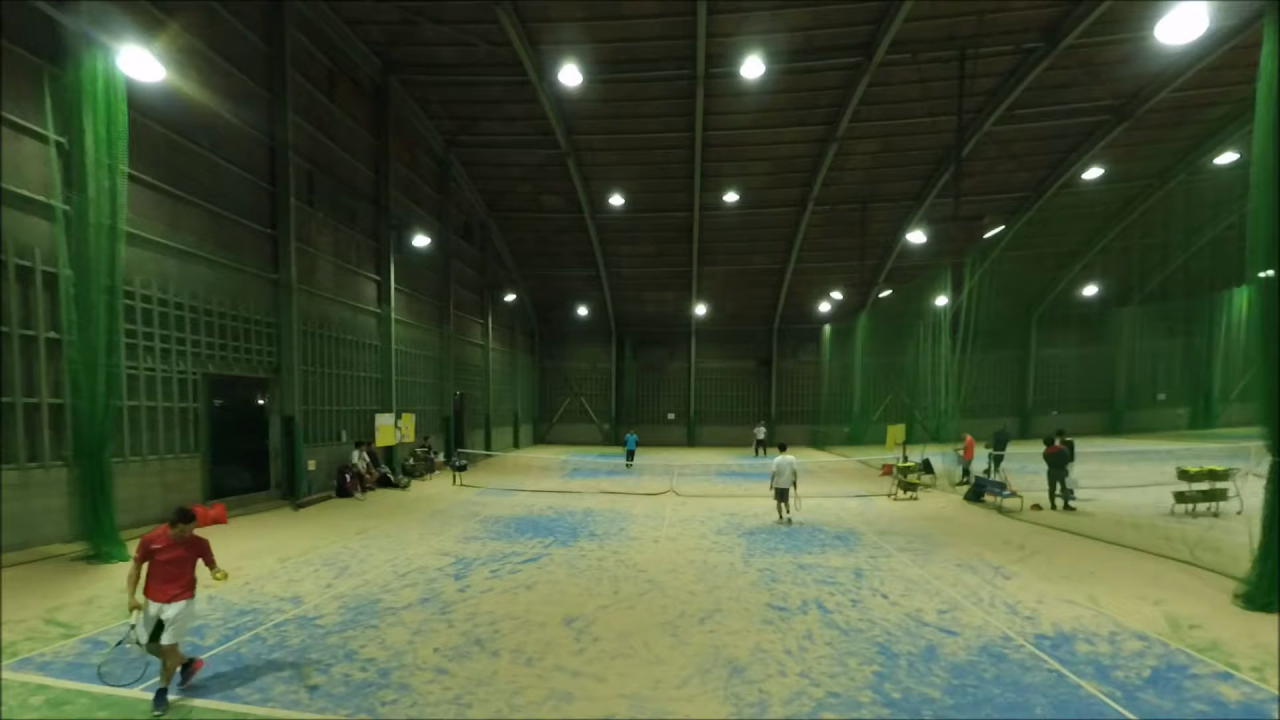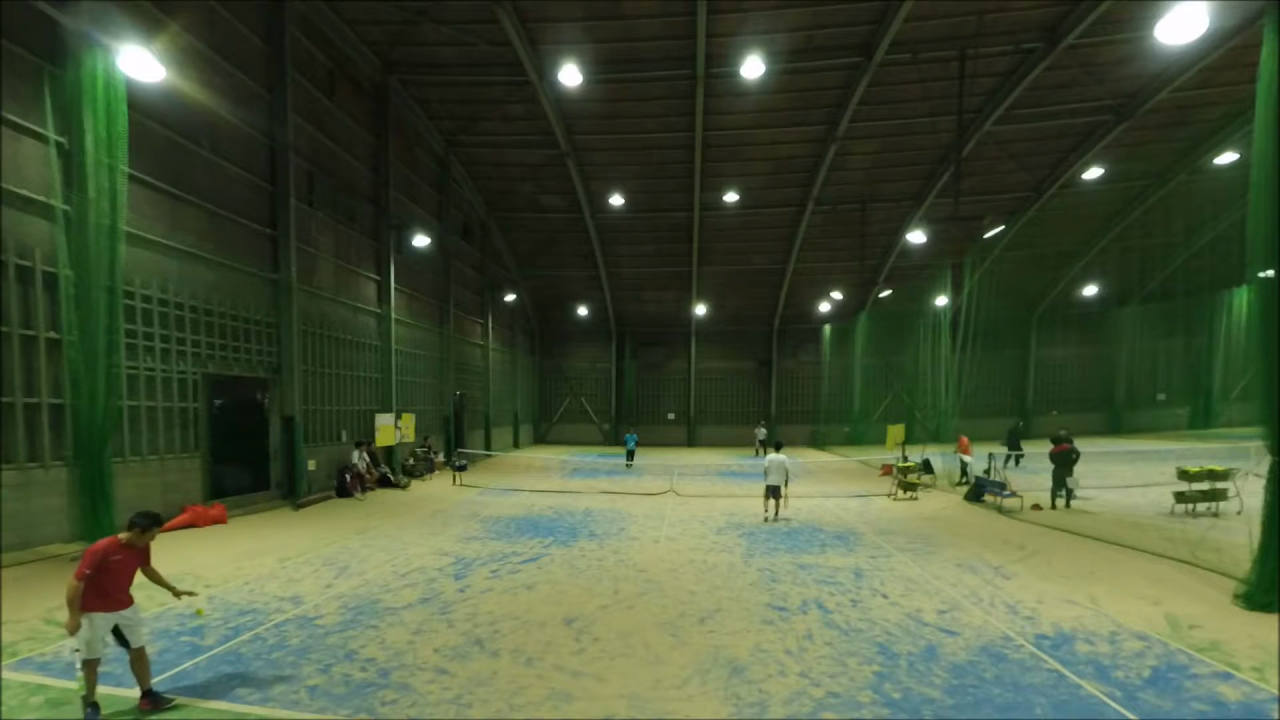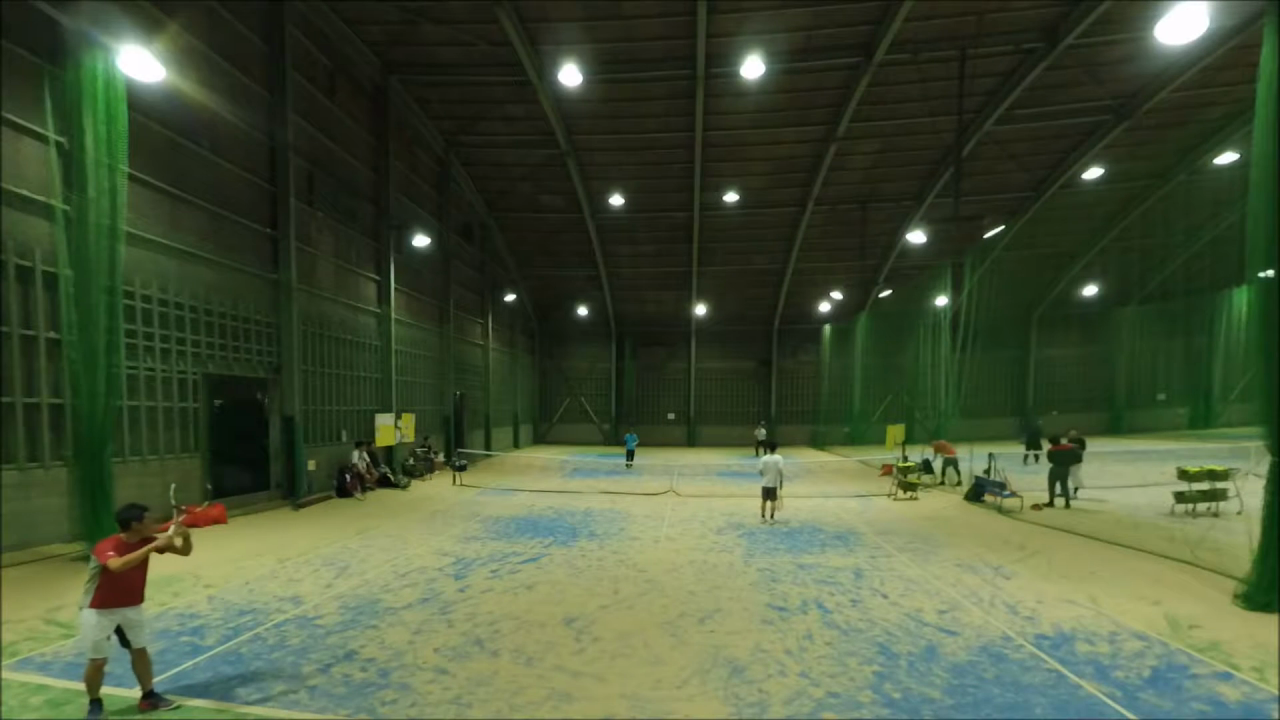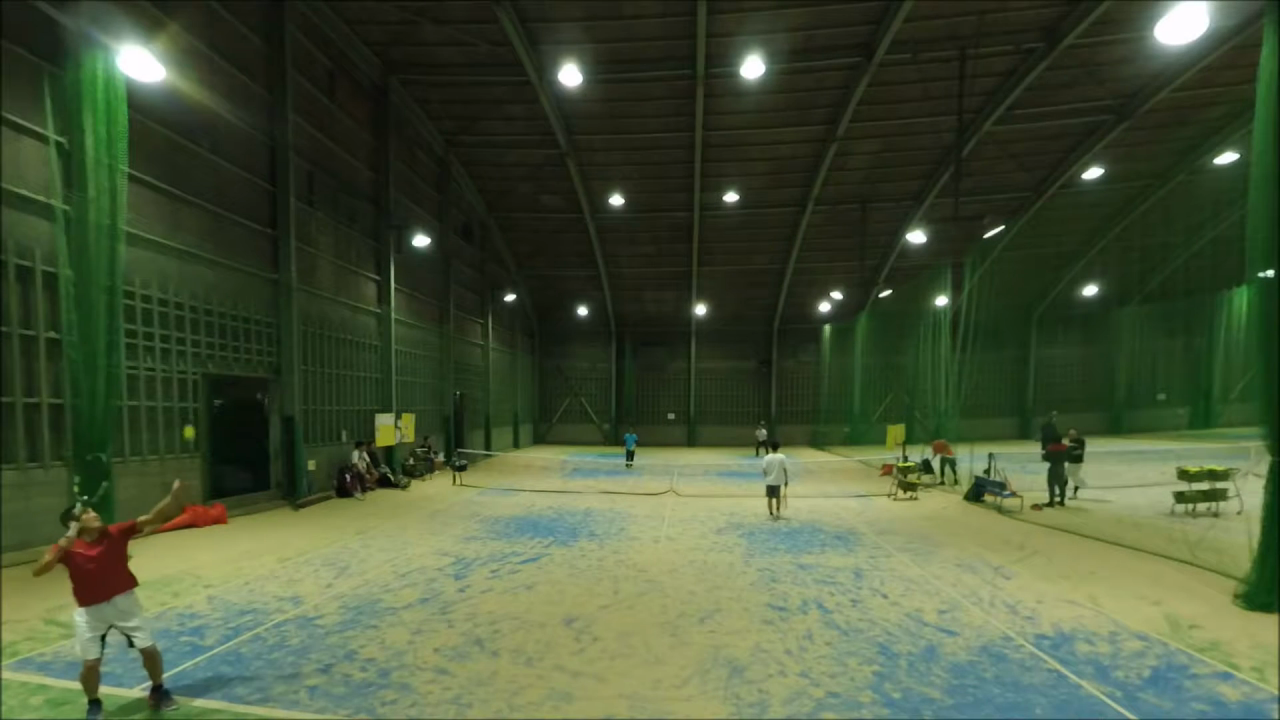
dt=1s
person 1, frame 1
left shoulder: (199, 544)
right shoulder: (150, 540)
left elbow: (212, 566)
right elbow: (136, 567)
left wrist: (217, 572)
right wrist: (131, 596)
left hip: (180, 602)
right hip: (151, 601)
left knee: (168, 646)
right knee: (150, 646)
left ankle: (162, 692)
right ankle: (188, 663)
person 1, frame 2
left shoulder: (141, 548)
right shoulder: (100, 550)
left elbow: (147, 569)
right elbow: (75, 583)
left wrist: (173, 589)
right wrist: (73, 617)
left hip: (125, 607)
right hip: (95, 612)
left knee: (139, 651)
right knee: (91, 661)
left ankle: (148, 696)
person 1, frame 3
left shoulder: (147, 541)
right shoulder: (107, 546)
left elbow: (185, 551)
right elbow: (117, 566)
left wrist: (186, 537)
right wrist: (152, 547)
left hip: (131, 608)
right hip: (99, 611)
left knee: (140, 651)
right knee: (98, 661)
left ankle: (149, 696)
person 1, frame 4
left shoulder: (117, 533)
right shoulder: (66, 547)
left elbow: (152, 518)
right elbow: (37, 572)
left wrist: (173, 495)
right wrist: (58, 553)
left hip: (124, 603)
right hip: (90, 611)
left knee: (150, 650)
right knee: (90, 663)
left ankle: (158, 690)
